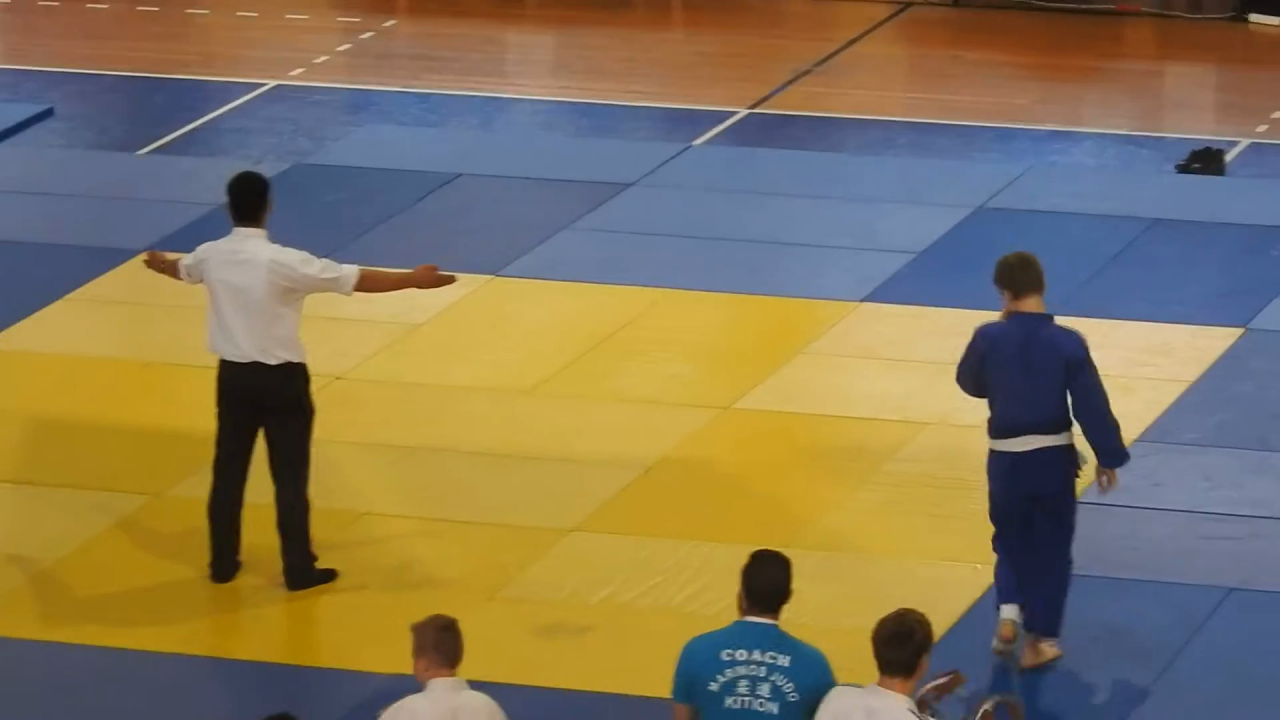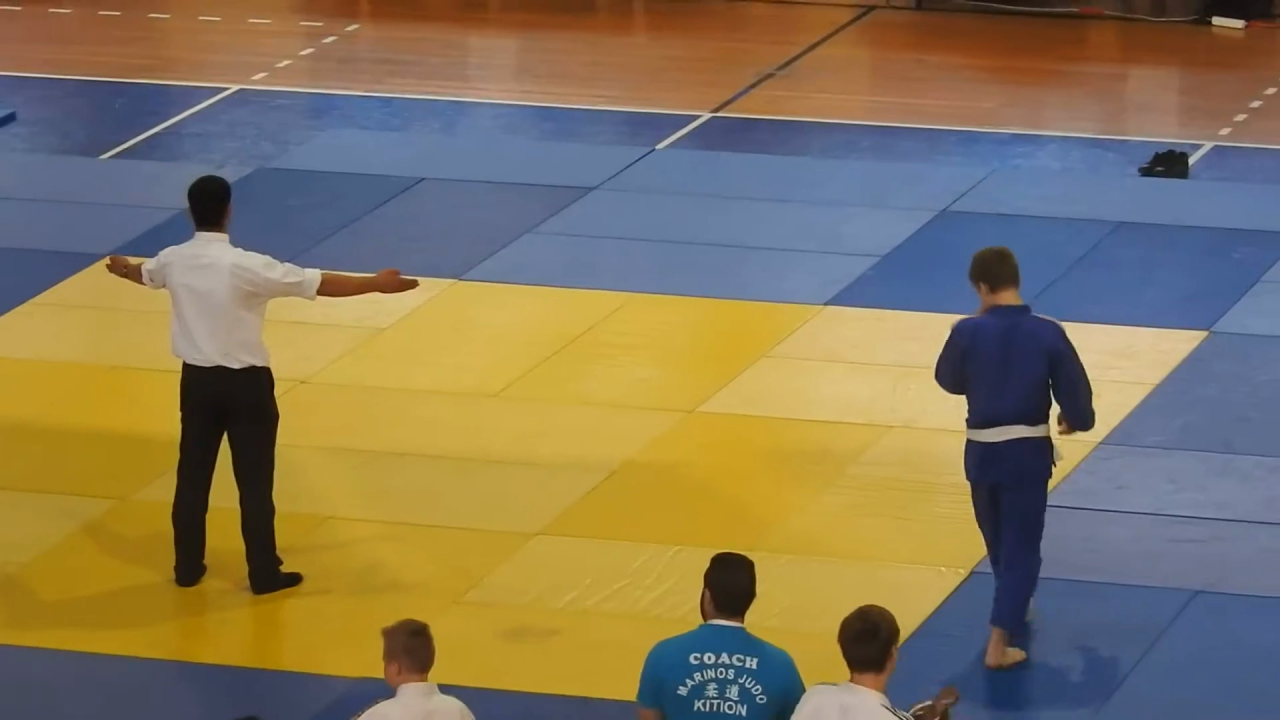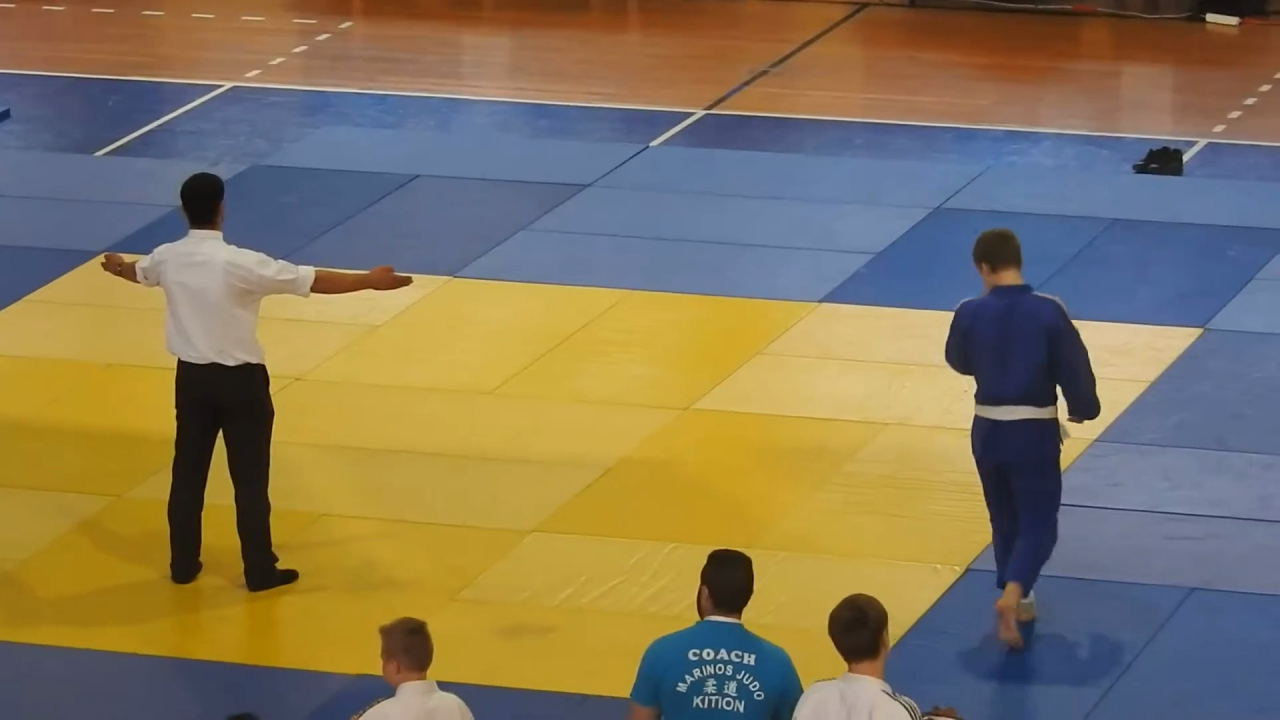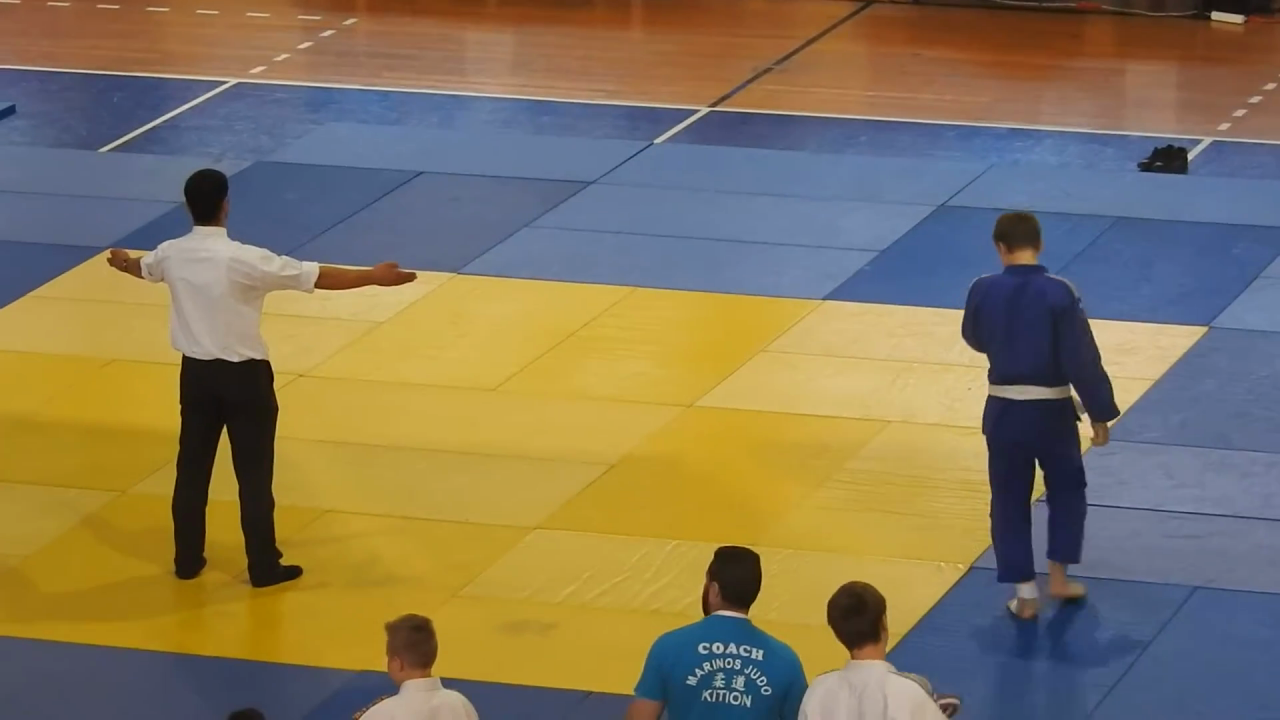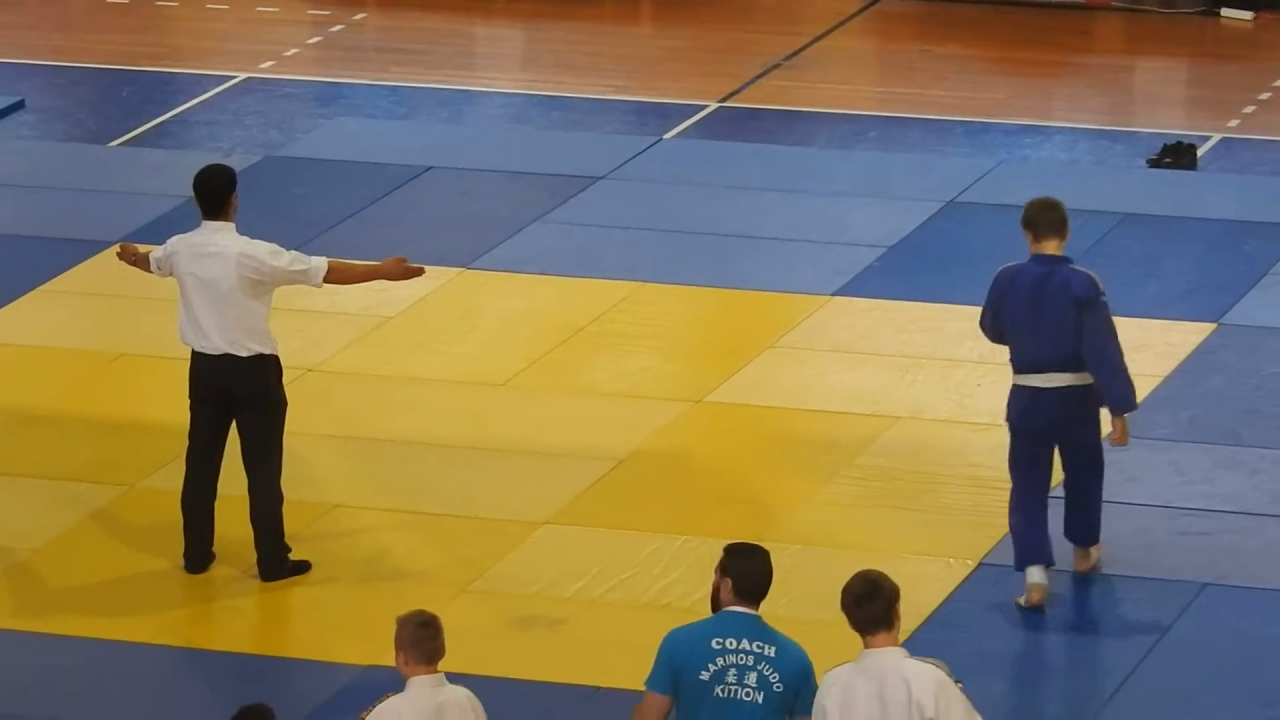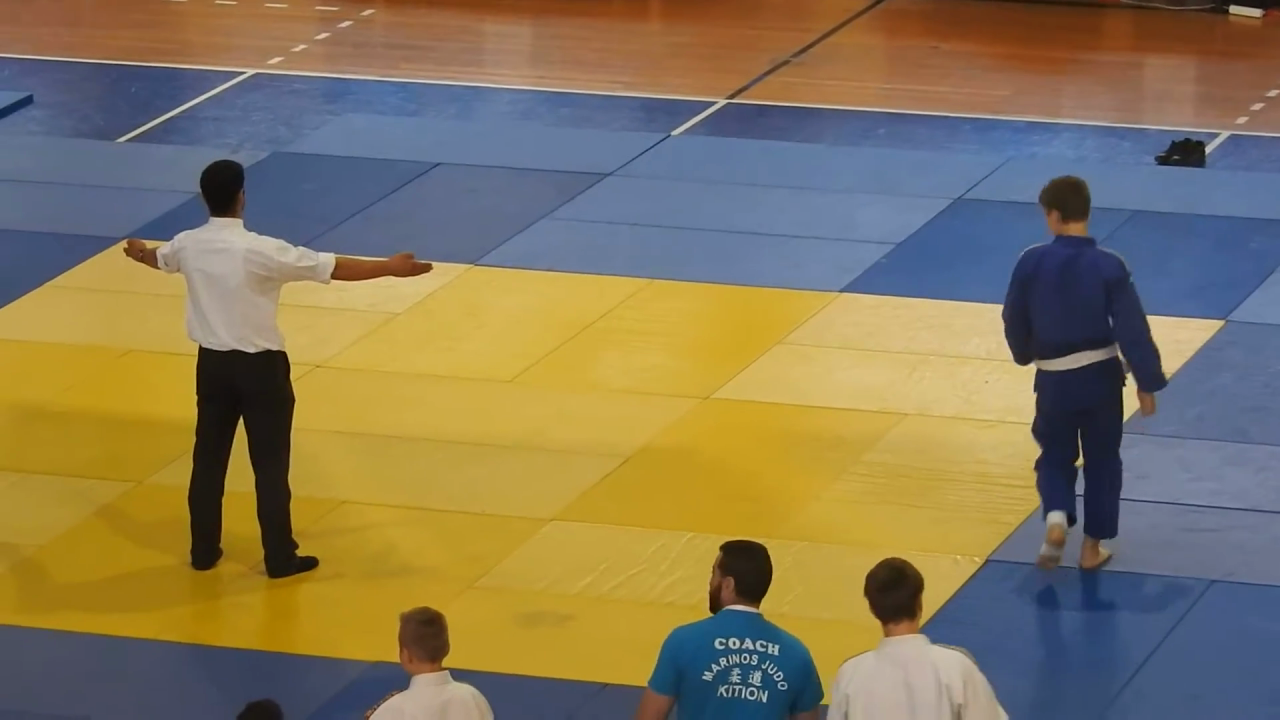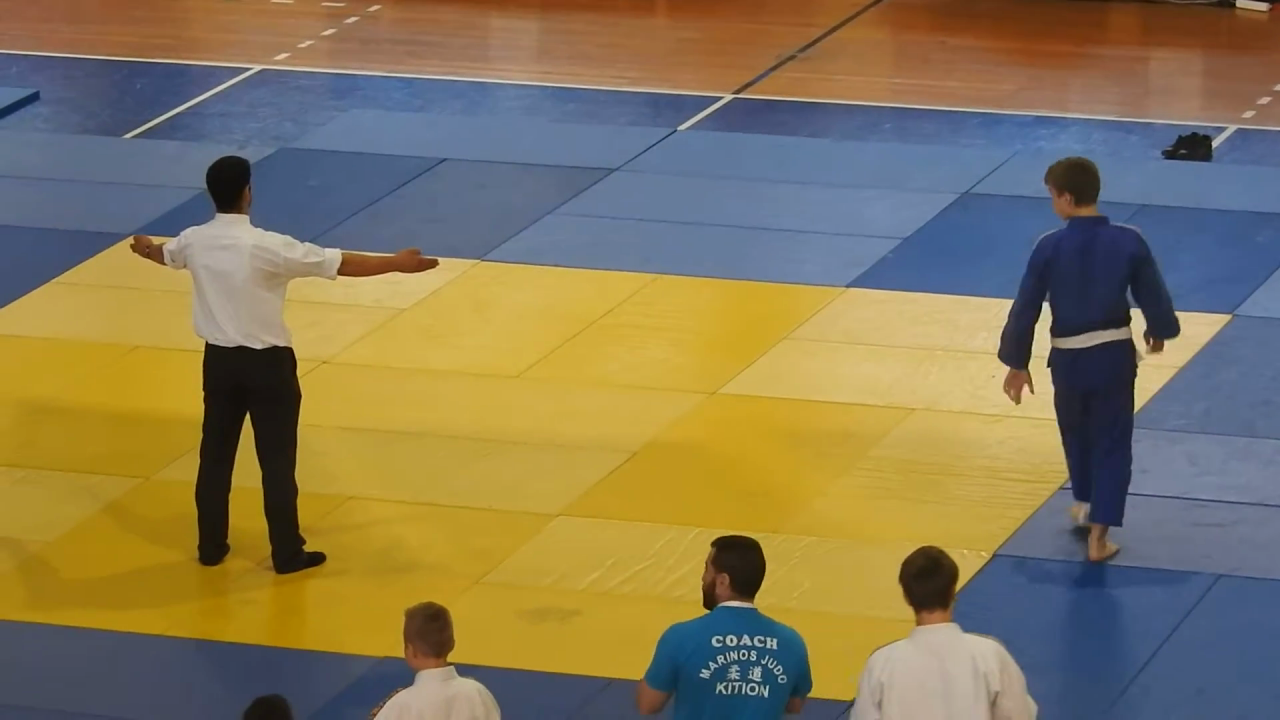
dt=0.2s
person 1, frame 1
left shoulder: (210, 255)
right shoulder: (284, 261)
left elbow: (181, 269)
right elbow: (356, 279)
left wrist: (159, 264)
right wrist: (414, 279)
left hip: (234, 375)
right hip: (281, 379)
left knee: (228, 471)
right knee: (290, 478)
left ankle: (223, 563)
right ankle: (299, 570)
person 1, frame 2
left shoulder: (173, 260)
right shoulder: (247, 266)
left elbow: (143, 273)
right elbow: (319, 283)
left wrist: (122, 269)
right wrist: (376, 284)
left hip: (197, 380)
right hip: (245, 383)
left knee: (192, 476)
right knee: (254, 483)
left ankle: (188, 568)
right ankle: (264, 575)
person 1, frame 3
left shoulder: (167, 258)
right shoulder: (241, 263)
left elbow: (138, 272)
right elbow: (312, 280)
left wrist: (117, 267)
right wrist: (370, 280)
left hip: (192, 377)
right hip: (240, 380)
left knee: (188, 474)
right knee: (250, 480)
left ankle: (184, 565)
right ankle: (261, 572)
person 1, frame 4
left shoulder: (171, 254)
right shoulder: (244, 259)
left elbow: (142, 268)
right elbow: (316, 276)
left wrist: (121, 262)
right wrist: (374, 276)
left hip: (196, 372)
right hip: (244, 376)
left knee: (192, 469)
right knee: (254, 476)
left ankle: (187, 560)
right ankle: (264, 567)
person 1, frame 5
left shoulder: (180, 249)
right shoulder: (253, 254)
left elbow: (152, 262)
right elbow: (325, 271)
left wrist: (131, 256)
right wrist: (383, 270)
left hip: (205, 368)
right hip: (253, 371)
left knee: (201, 464)
right knee: (263, 470)
left ankle: (196, 555)
right ankle: (273, 562)
person 1, frame 6
left shoulder: (187, 245)
right shoulder: (260, 250)
left elbow: (158, 258)
right elbow: (332, 267)
left wrist: (138, 252)
right wrist: (390, 267)
left hip: (212, 364)
right hip: (260, 367)
left knee: (208, 460)
right knee: (270, 466)
left ankle: (203, 551)
right ankle: (280, 559)
person 1, frame 7
left shoulder: (194, 241)
right shoulder: (267, 246)
left elbow: (165, 254)
right elbow: (339, 263)
left wrist: (145, 248)
right wrist: (396, 262)
left hip: (219, 360)
right hip: (267, 363)
left knee: (215, 456)
right knee: (277, 462)
left ankle: (211, 547)
right ankle: (288, 555)
person 2, frame 1
left shoulder: (988, 337)
right shoulder: (1068, 342)
left elbow: (970, 384)
right elbow: (1092, 405)
right wrist: (1108, 458)
left hip: (1005, 459)
right hip: (1053, 459)
left knee: (1009, 543)
right knee: (1051, 548)
left ankle: (1009, 614)
right ankle: (1035, 642)
person 2, frame 2
left shoulder: (967, 332)
right shoulder: (1048, 333)
left elbow: (949, 381)
right elbow: (1075, 390)
right wrist: (1076, 420)
left hip: (982, 450)
right hip: (1028, 451)
left knee: (997, 535)
right knee: (1021, 545)
left ankle: (1014, 609)
right ankle: (999, 643)
person 2, frame 3
left shoulder: (970, 312)
right shoulder: (1049, 311)
left elbow: (959, 362)
right elbow: (1077, 373)
right wrist: (1081, 410)
left hip: (989, 430)
right hip: (1037, 430)
left knee: (1004, 516)
right knee: (1038, 521)
left ankle: (1020, 600)
right ankle: (1012, 594)
person 2, frame 4
left shoulder: (983, 290)
right shoulder: (1059, 293)
left elbow: (975, 339)
right elbow: (1082, 359)
right wrist: (1099, 413)
left hip: (1003, 411)
right hip: (1051, 410)
left knee: (1009, 500)
right knee: (1067, 489)
left ankle: (1024, 592)
right ankle: (1060, 576)
person 2, frame 5
left shoulder: (1007, 279)
right shoulder: (1083, 283)
left elbow: (993, 331)
right elbow: (1103, 350)
right wrist: (1119, 409)
left hip: (1027, 398)
right hip: (1077, 397)
left knee: (1027, 486)
right knee: (1085, 475)
left ankle: (1035, 577)
right ankle: (1084, 551)
person 2, frame 6
left shoulder: (1031, 262)
right shoulder: (1108, 265)
left elbow: (1014, 319)
right elbow: (1132, 328)
left wrist: (1024, 354)
right wrist: (1147, 382)
left hip: (1054, 379)
right hip: (1100, 375)
left knee: (1054, 457)
right knee: (1102, 459)
left ankle: (1056, 520)
right ankle: (1092, 546)
person 2, frame 7
left shoulder: (1049, 247)
right shoulder: (1128, 241)
left elbow: (1025, 309)
right elbow: (1154, 296)
left wrist: (1016, 363)
right wrist: (1160, 330)
left hip: (1069, 358)
right hip: (1114, 355)
left knee: (1077, 436)
right knee: (1113, 443)
left ankle: (1090, 508)
right ankle: (1098, 536)
